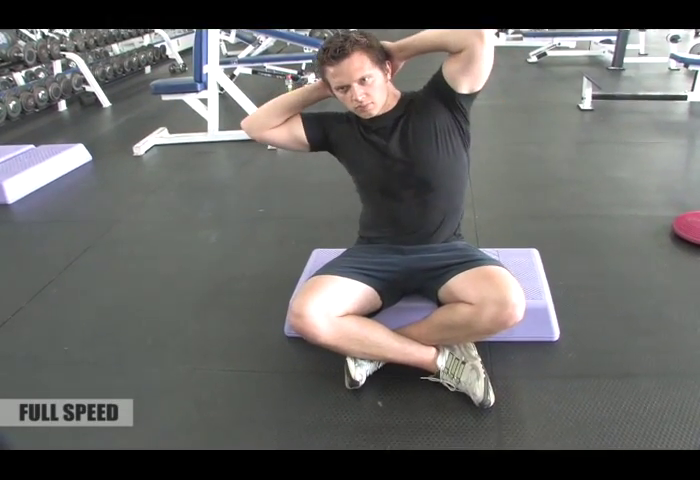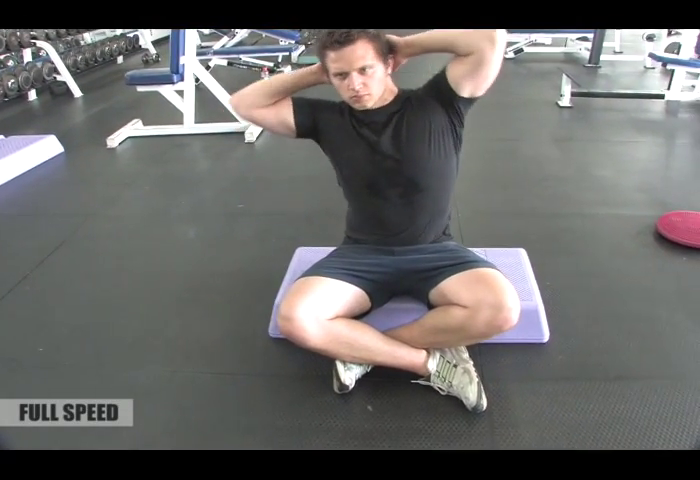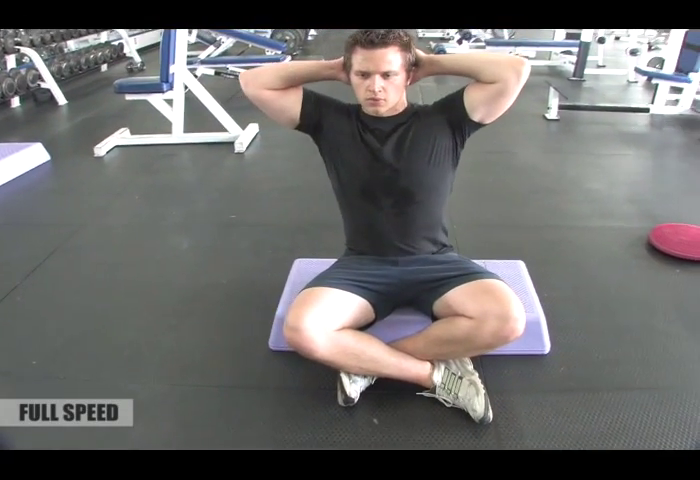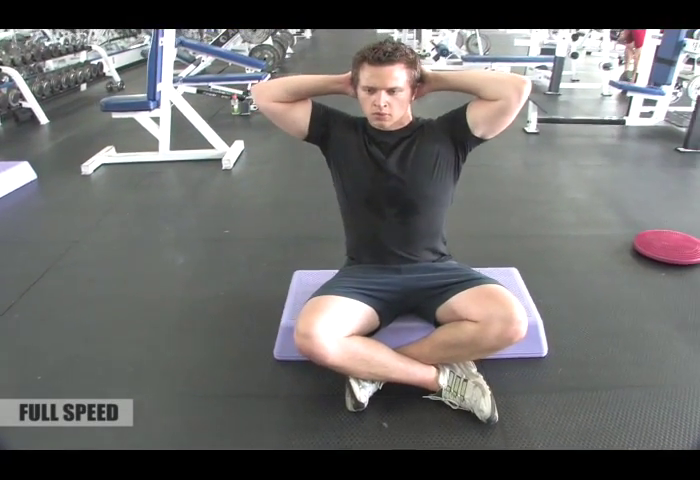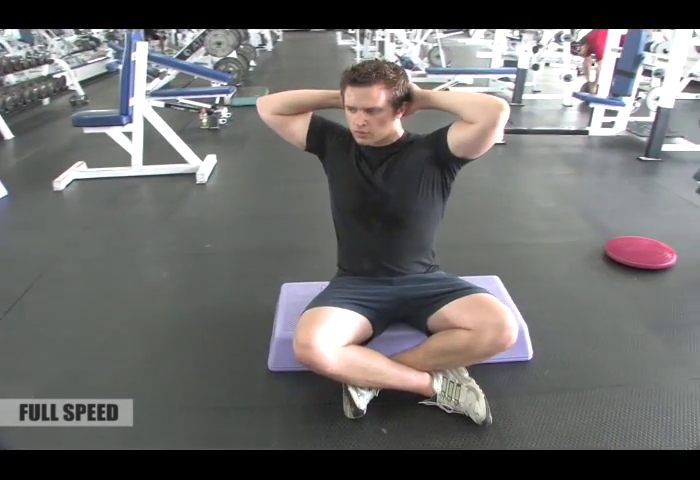
dt=0.5s
person 1, frame 1
left shoulder: (441, 104)
right shoulder: (338, 129)
left elbow: (479, 35)
right elbow: (256, 127)
left wrist: (402, 48)
right wrist: (317, 90)
left hip: (443, 251)
right hip: (375, 253)
left knee: (506, 305)
right knee: (306, 316)
left ankle: (373, 347)
right ankle: (439, 360)
person 1, frame 2
left shoulder: (437, 104)
right shoulder: (327, 119)
left elbow: (490, 38)
right elbow: (244, 104)
left wrist: (407, 45)
right wrist: (311, 74)
left hip: (433, 252)
right hip: (362, 254)
left knee: (501, 308)
right knee: (295, 320)
left ankle: (361, 348)
right ankle: (430, 362)
person 1, frame 3
left shoulder: (443, 121)
right shoulder: (331, 120)
left elbow: (515, 72)
right elbow: (254, 82)
left wrist: (432, 63)
right wrist: (330, 68)
left hip: (434, 263)
right hip: (363, 265)
left knee: (507, 319)
right knee: (301, 330)
left ankle: (364, 360)
right ankle: (436, 375)
person 1, frame 4
left shoulder: (446, 135)
right shoulder: (338, 132)
left elbow: (517, 89)
right elbow: (264, 95)
left wrist: (437, 79)
right wrist: (339, 82)
left hip: (434, 271)
right hip: (365, 274)
left knee: (510, 322)
right knee: (312, 338)
left ankle: (371, 366)
right ankle: (441, 378)
person 1, frame 5
left shoulder: (434, 152)
right shoulder: (334, 144)
left elbow: (495, 114)
right elbow: (268, 107)
left wrist: (426, 97)
right wrist: (335, 98)
left hip: (423, 282)
right hip: (357, 284)
left knee: (501, 329)
right knee: (310, 347)
left ankle: (368, 374)
right ankle: (434, 384)
